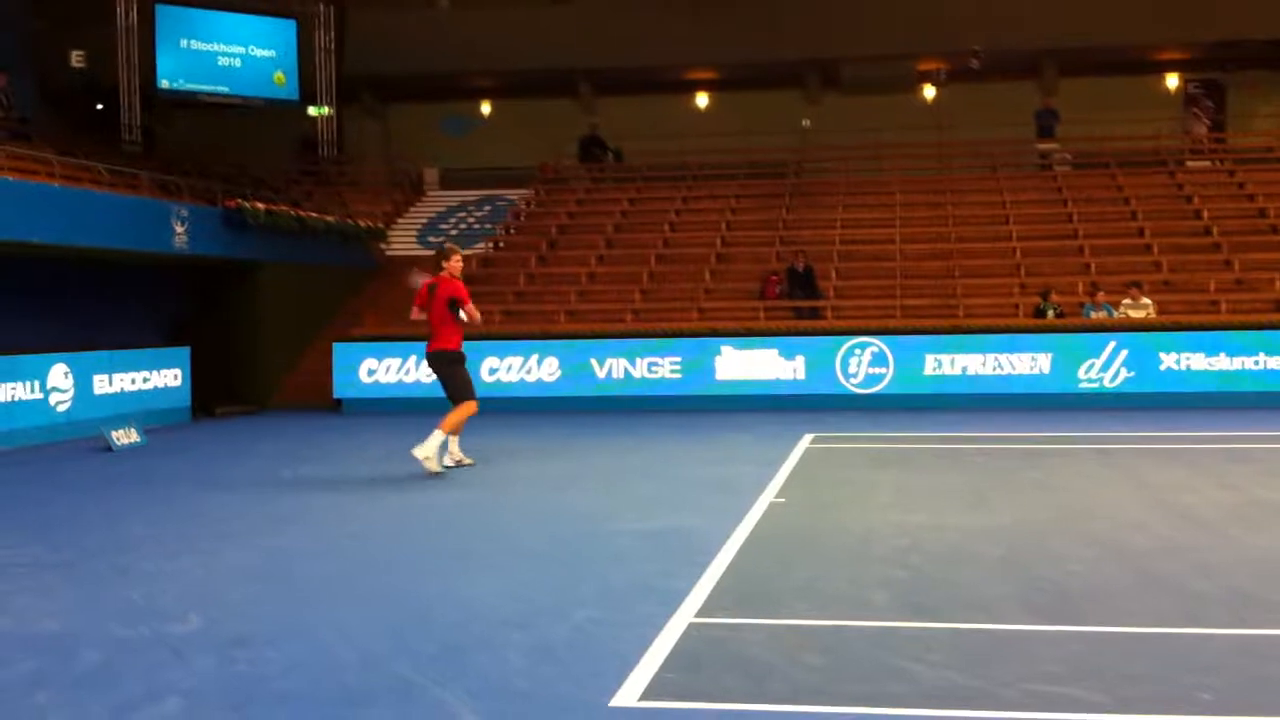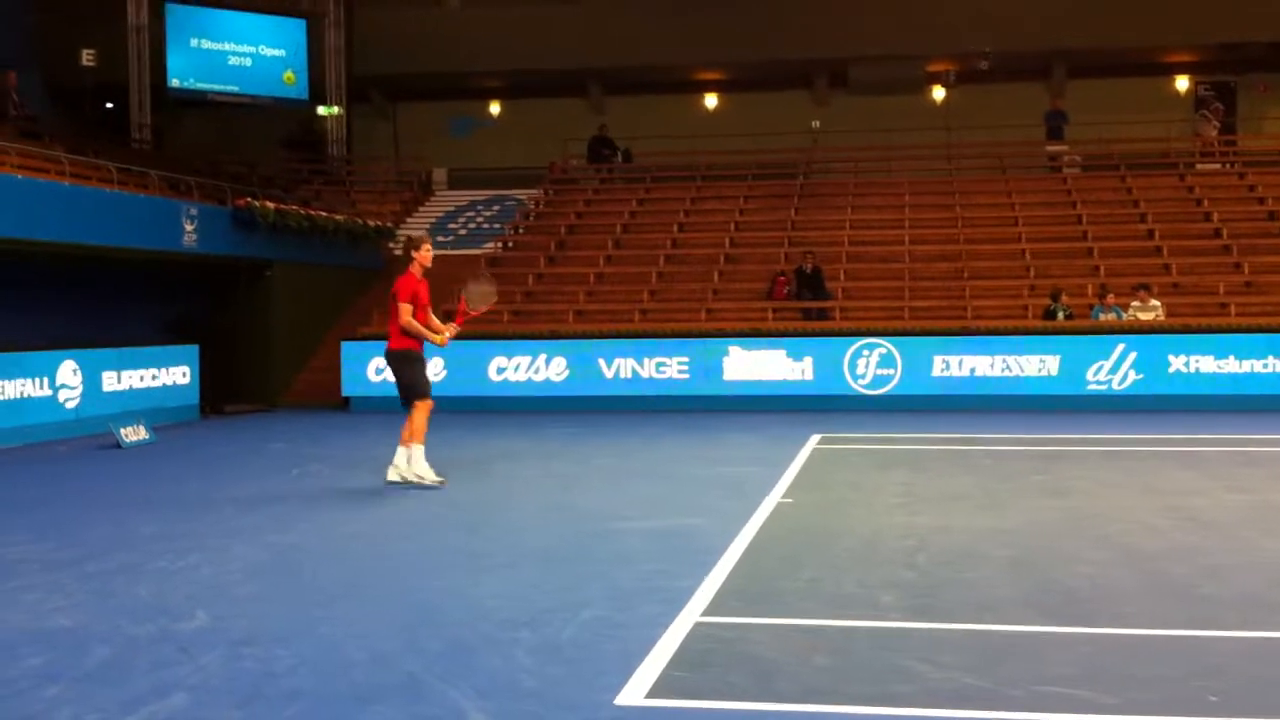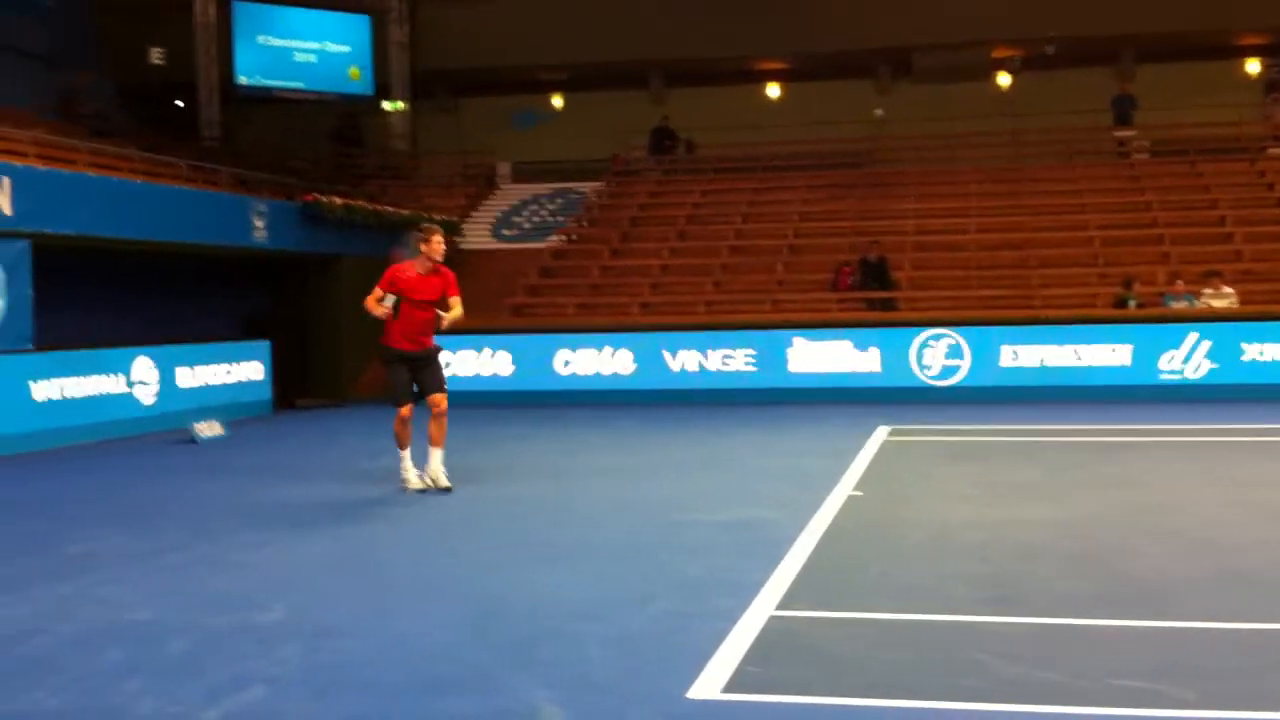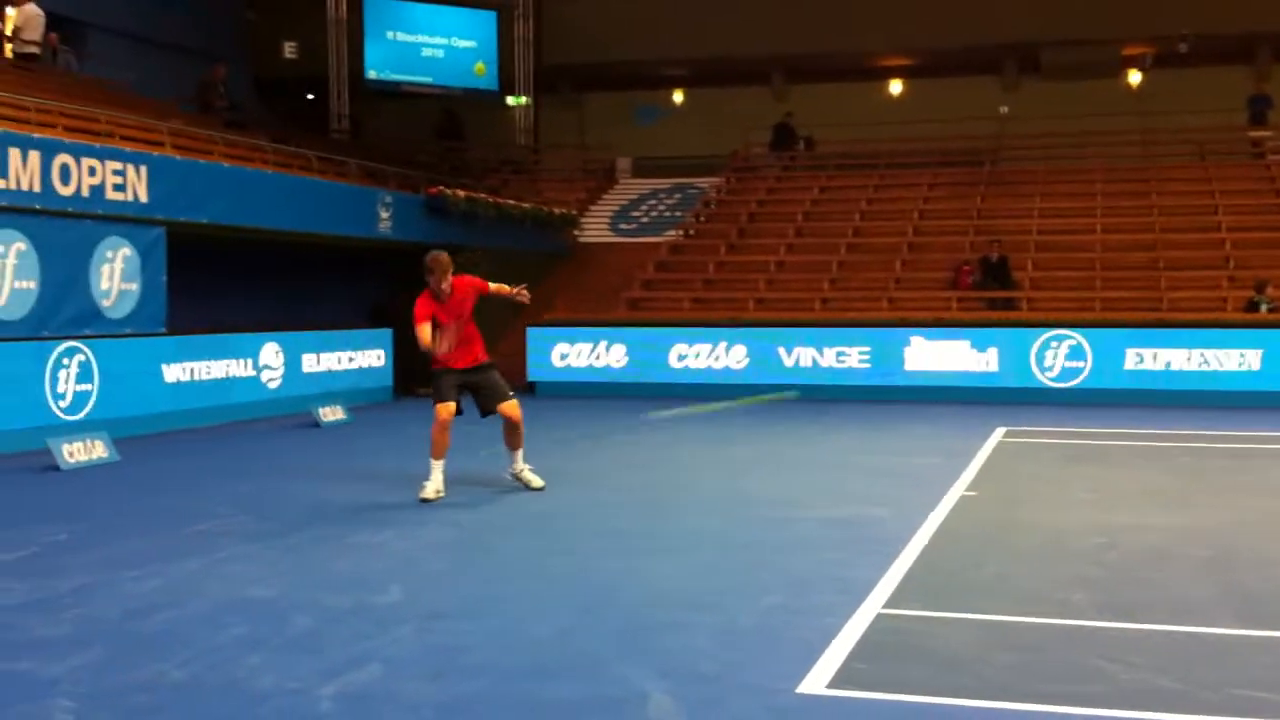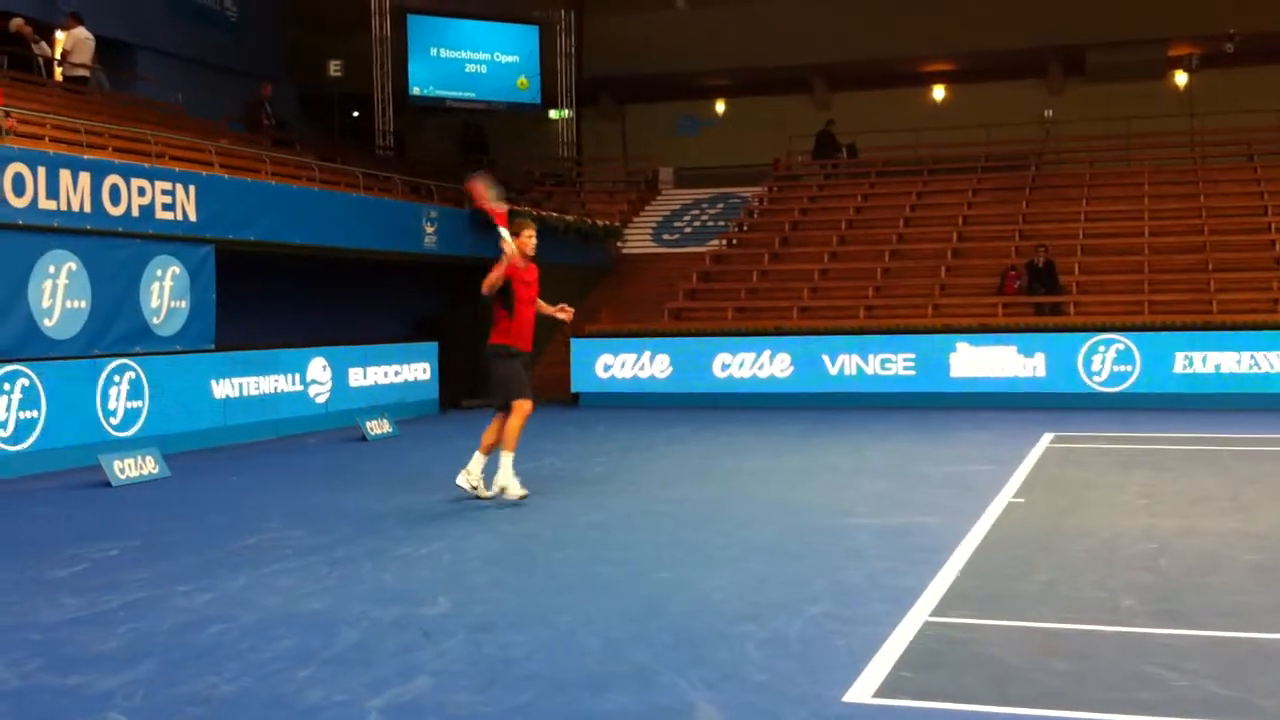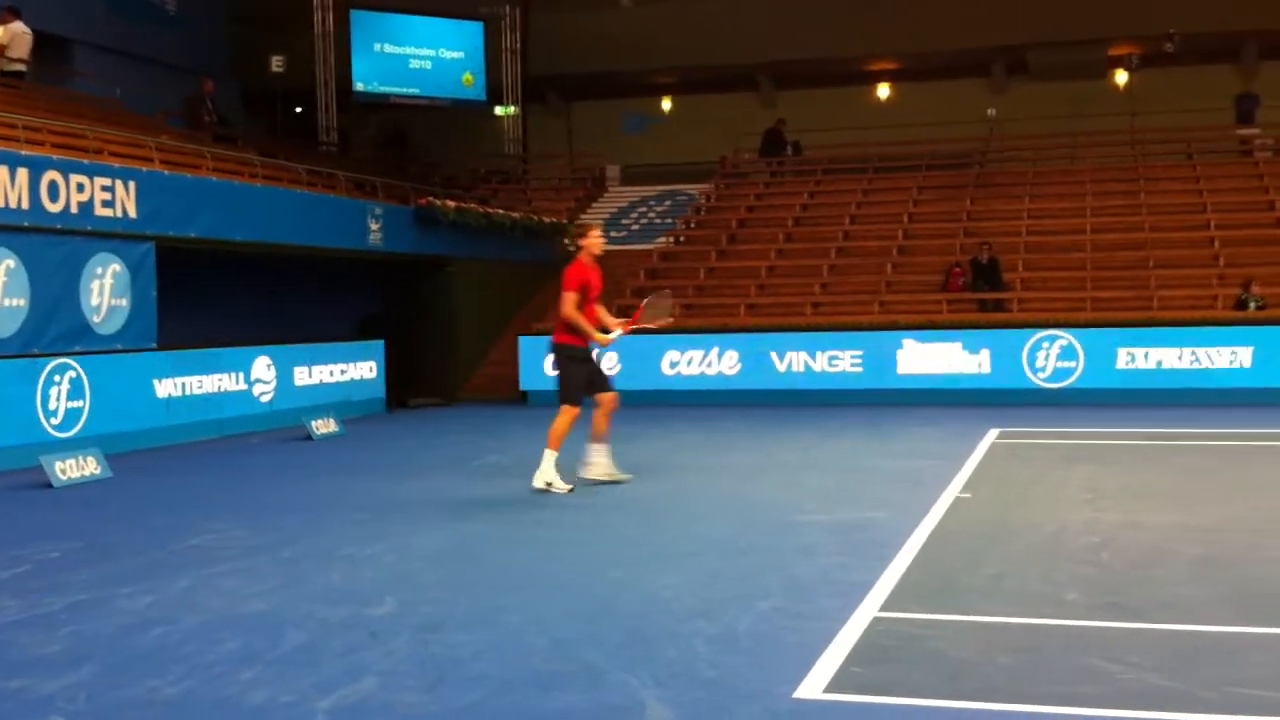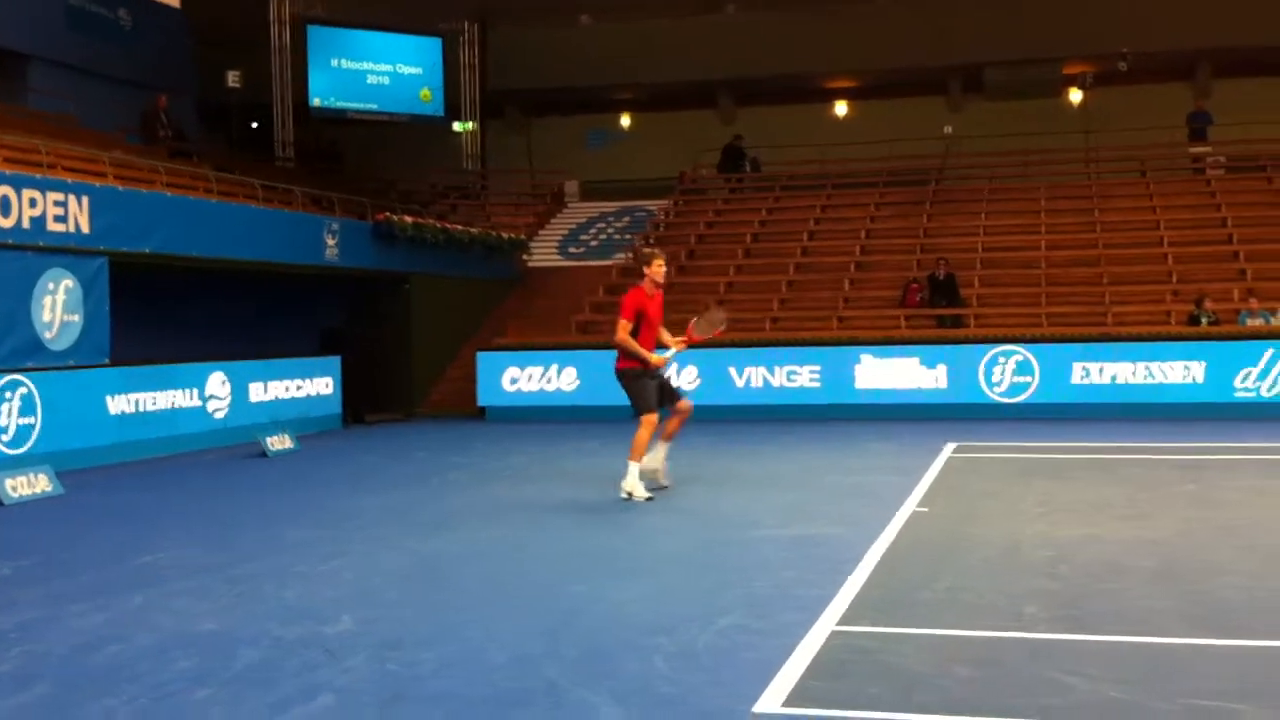
dt=0.7s
person 1, frame 1
left shoulder: (427, 286)
right shoulder: (455, 287)
left elbow: (415, 315)
right elbow: (475, 318)
right wrist: (463, 315)
left hip: (436, 352)
right hip: (447, 353)
left knee: (460, 402)
right knee: (469, 406)
left ankle: (453, 453)
right ankle: (428, 448)
person 1, frame 2
left shoulder: (422, 283)
right shoulder: (406, 283)
left elbow: (427, 315)
right elbow: (405, 321)
left wrist: (444, 329)
right wrist: (433, 338)
left hip: (412, 353)
right hip: (402, 351)
left knee: (422, 408)
right knee: (423, 404)
left ankle: (400, 467)
right ankle: (418, 466)
person 1, frame 3
left shoulder: (446, 276)
right shoulder: (397, 271)
left elbow: (458, 309)
right elbow: (370, 300)
left wrist: (449, 316)
right wrist: (377, 309)
left hip: (425, 351)
right hip: (396, 351)
left knee: (440, 406)
right knee: (404, 413)
left ankle: (435, 470)
right ankle: (407, 467)
person 1, frame 4
left shoulder: (468, 284)
right shoulder: (423, 305)
left elbow: (494, 287)
right elbow: (424, 342)
left wrist: (512, 293)
right wrist: (437, 347)
left hip: (479, 365)
right hip: (446, 370)
left knee: (513, 415)
right knee: (444, 416)
left ankle: (518, 467)
right ankle: (436, 480)
person 1, frame 5
left shoulder: (533, 270)
right shoulder: (506, 269)
right elbow: (487, 289)
left wrist: (553, 311)
right wrist: (505, 261)
left hip: (521, 352)
right hip: (503, 350)
left knee: (505, 415)
right knee: (522, 406)
left ankle: (472, 473)
right ankle: (505, 476)
person 1, frame 6
left shoulder: (594, 269)
right shoulder: (575, 270)
right elbow: (567, 310)
left wrist: (611, 322)
right wrist: (594, 333)
left hip: (581, 349)
right hip: (569, 348)
left knee: (608, 399)
right knee: (570, 409)
left ankle: (596, 464)
right ankle: (545, 474)
person 1, frame 7
left shoulder: (658, 294)
right shoulder: (633, 297)
right elbow: (621, 337)
left wrist: (670, 340)
right wrist: (649, 356)
left hip: (649, 367)
right hip: (631, 369)
left knee: (684, 407)
right knee: (649, 420)
left ankle: (655, 459)
right ankle: (631, 483)
